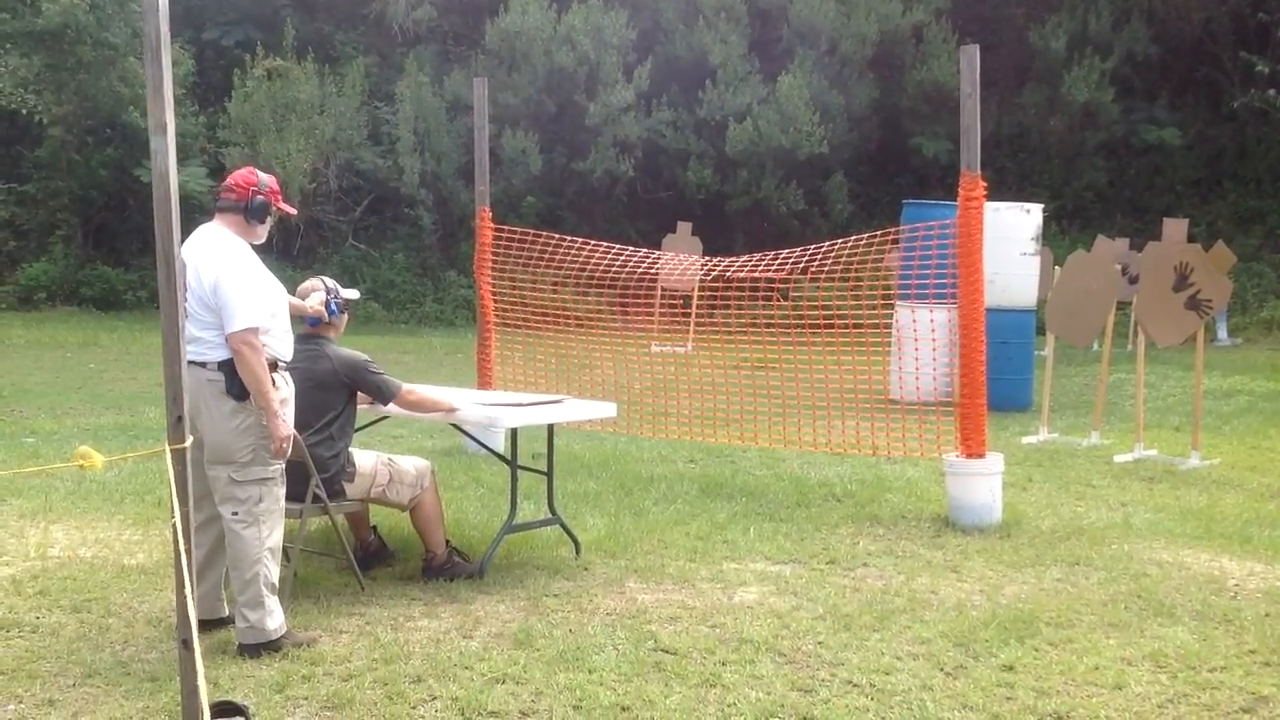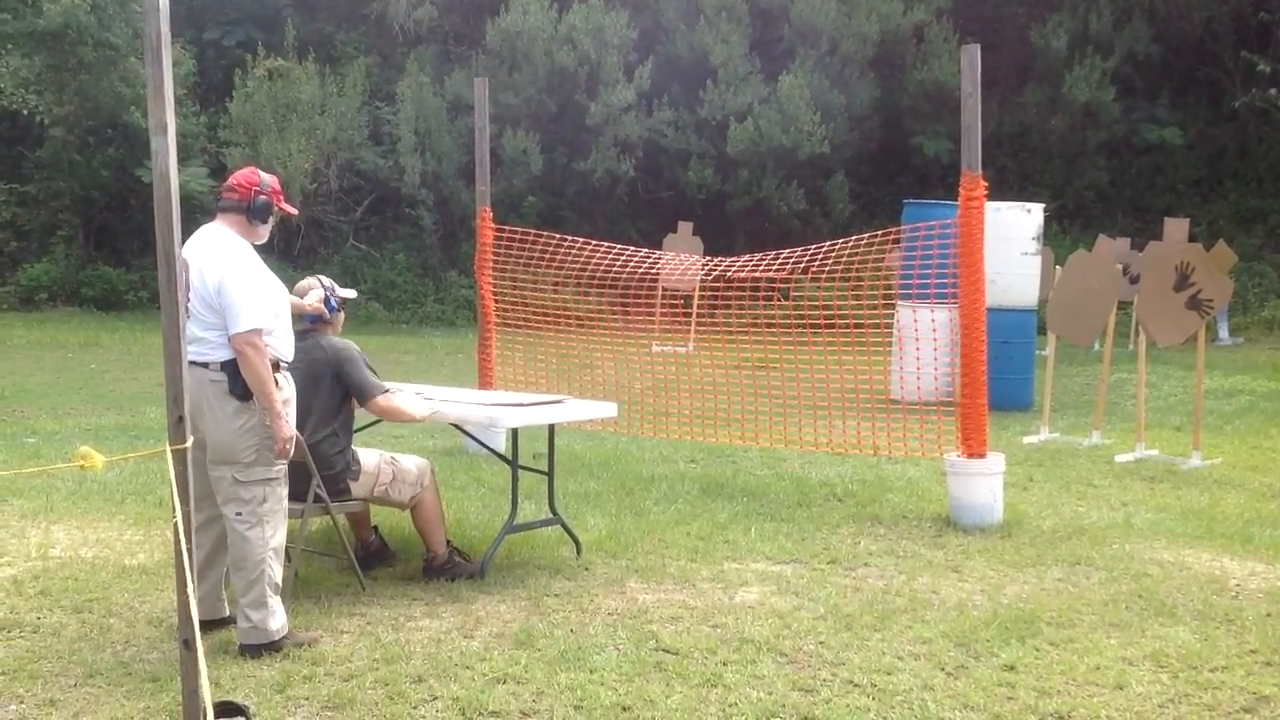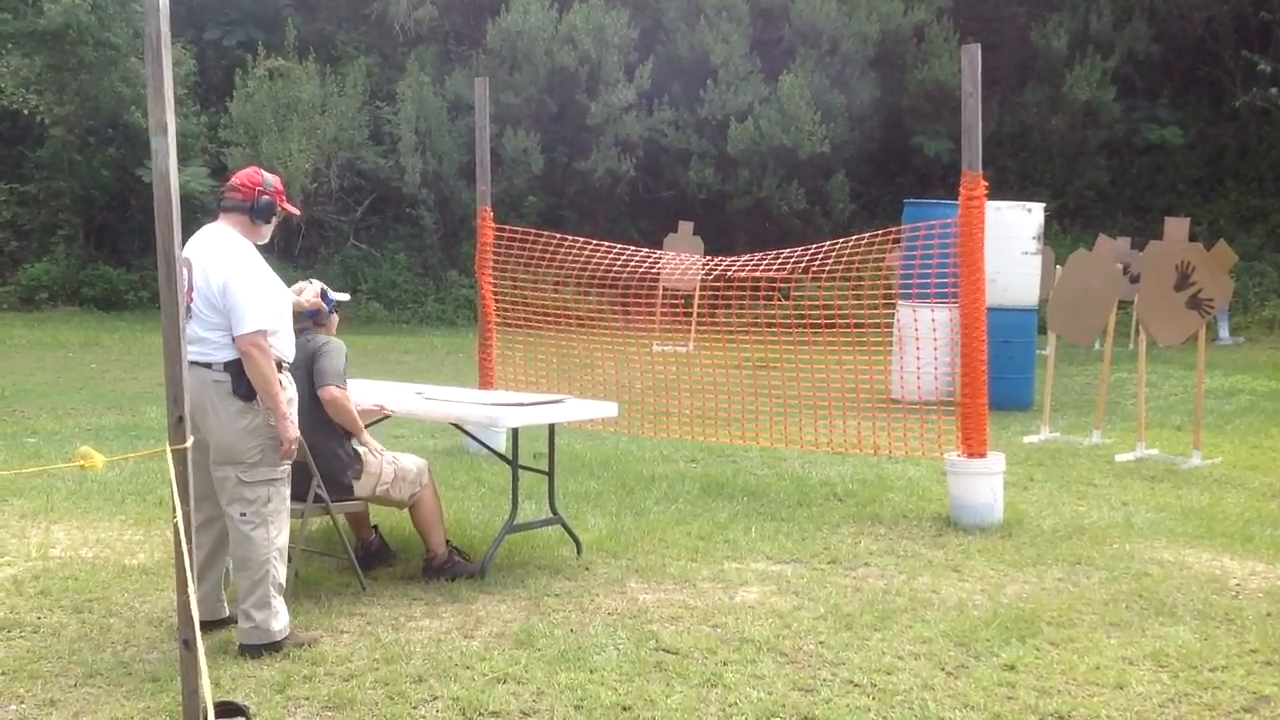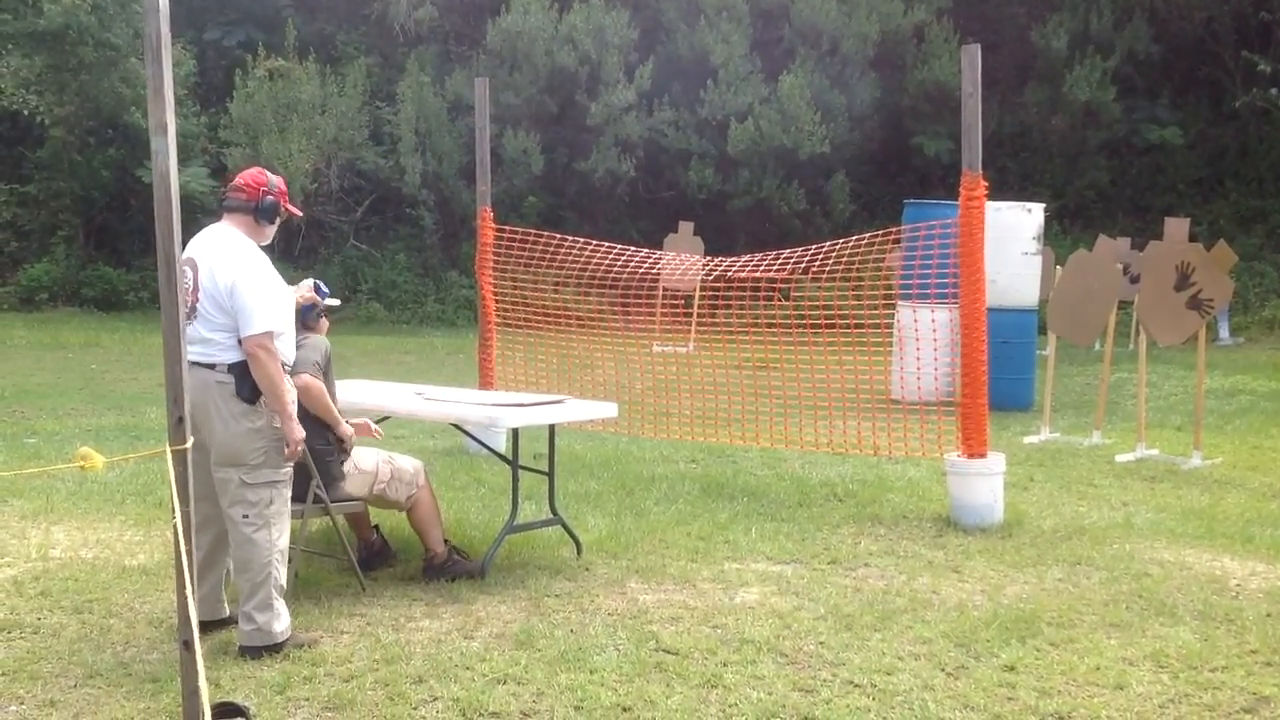
dt=0.1s
person 1, frame 1
left shoulder: (201, 241)
right shoulder: (233, 259)
right elbow: (245, 345)
left wrist: (301, 306)
right wrist: (273, 415)
left hip: (202, 382)
right hip: (237, 391)
left knee: (208, 504)
right knee: (253, 511)
left ankle: (204, 608)
right ankle: (261, 630)
person 1, frame 2
left shoulder: (201, 242)
right shoulder: (236, 260)
right elbow: (248, 346)
left wrist: (298, 304)
right wrist: (277, 416)
left hip: (201, 383)
right hip: (237, 392)
left knee: (207, 506)
right knee: (255, 512)
left ankle: (204, 609)
right ankle: (263, 630)
person 1, frame 3
left shoulder: (202, 242)
right shoulder: (240, 260)
right elbow: (252, 347)
left wrist: (295, 300)
right wrist: (281, 416)
left hip: (201, 382)
right hip: (239, 392)
left knee: (207, 506)
right knee: (259, 512)
left ankle: (204, 609)
right ankle: (264, 630)
person 1, frame 4
left shoulder: (200, 244)
right shoulder: (246, 262)
right elbow: (259, 350)
left wrist: (288, 299)
right wrist: (288, 419)
left hip: (198, 383)
right hip: (238, 394)
left knee: (205, 509)
right knee: (258, 515)
left ankle: (203, 610)
right ankle: (264, 631)
person 2, frame 1
right shoulder: (344, 360)
right elbow: (407, 398)
left wrist: (363, 395)
right wrist: (450, 405)
left hip: (287, 475)
right hip: (324, 477)
left knee: (352, 461)
right knee: (420, 473)
left ankle: (368, 548)
right ankle: (439, 560)
person 2, frame 2
right shoulder: (340, 349)
right elbow: (383, 406)
left wrist: (358, 401)
right wrist: (420, 410)
left hip: (288, 476)
right hip: (328, 475)
left knee: (354, 464)
right knee: (420, 472)
left ankle: (369, 547)
right ankle: (440, 560)
person 2, frame 3
right shoulder: (327, 345)
right elbow: (332, 396)
left wrist: (353, 421)
right wrist: (363, 433)
left hip: (288, 475)
right hip: (328, 474)
left knee: (354, 465)
right knee: (417, 471)
left ankle: (369, 547)
right ankle: (440, 559)
person 2, frame 4
right shoulder: (313, 344)
right elbow: (304, 383)
left wrist: (345, 426)
right wrist: (340, 425)
right hip: (321, 473)
left knee: (351, 459)
right knee: (411, 472)
left ankle: (370, 547)
right ankle: (439, 558)
